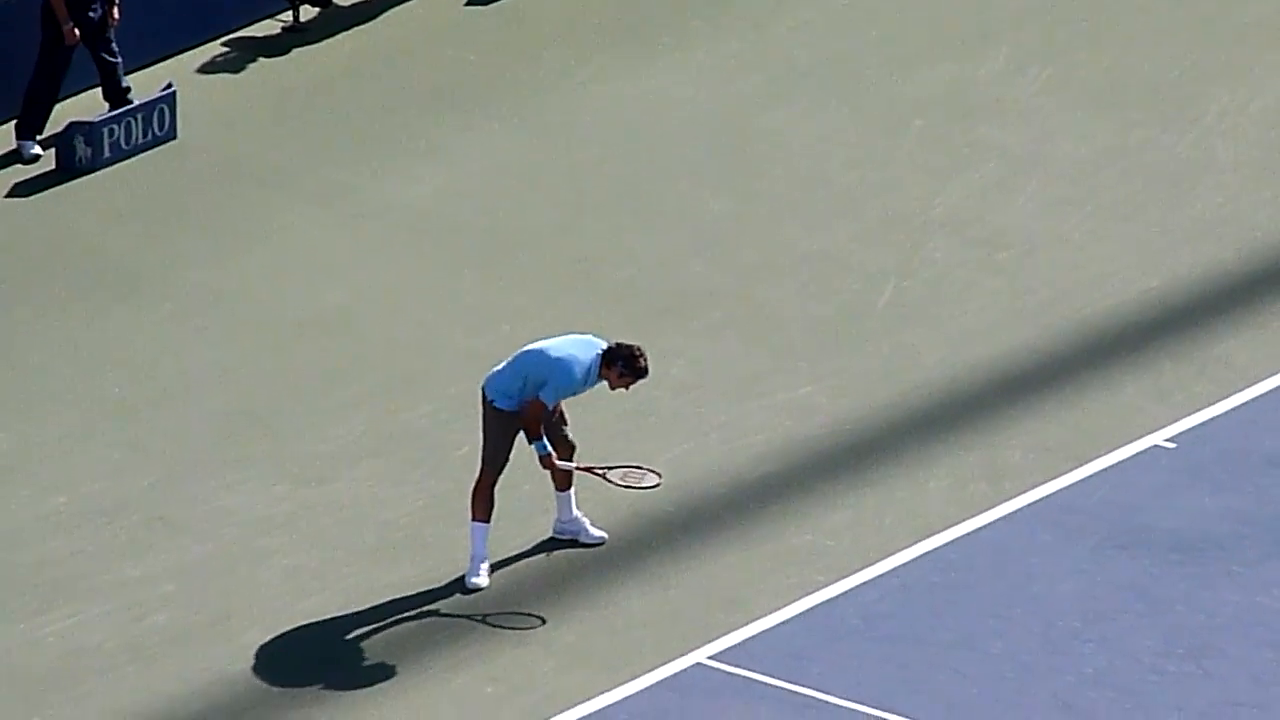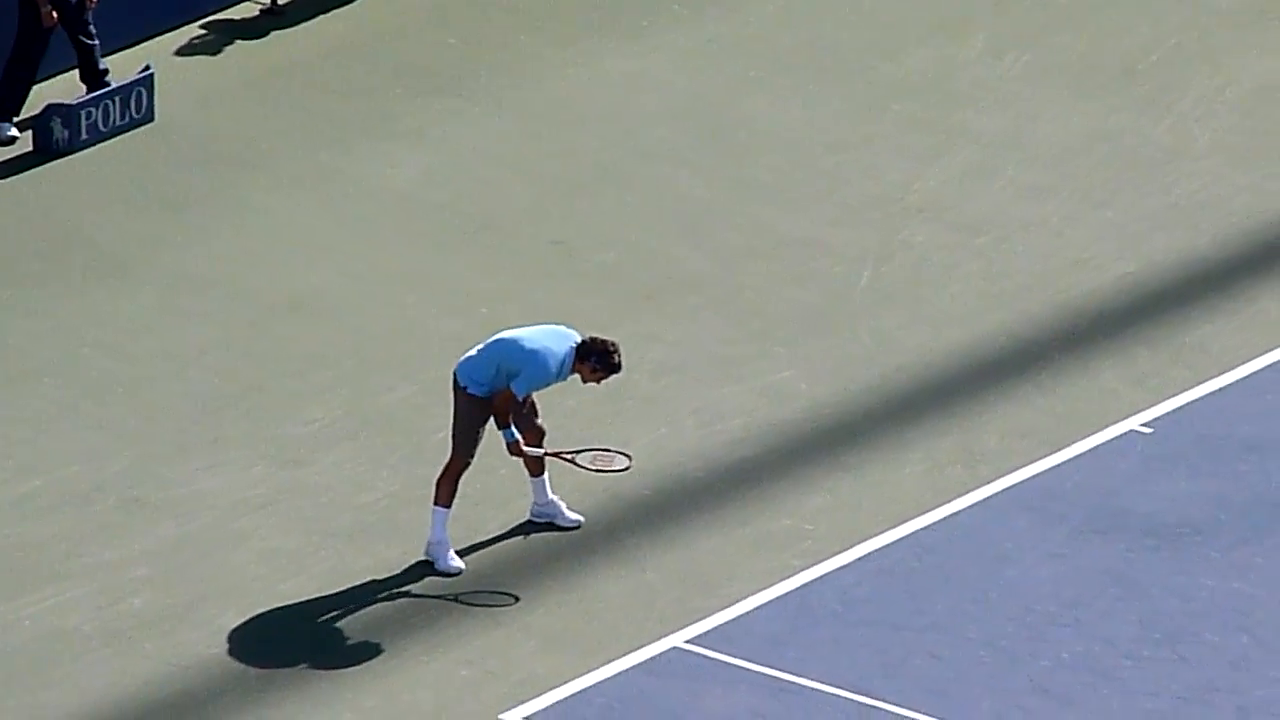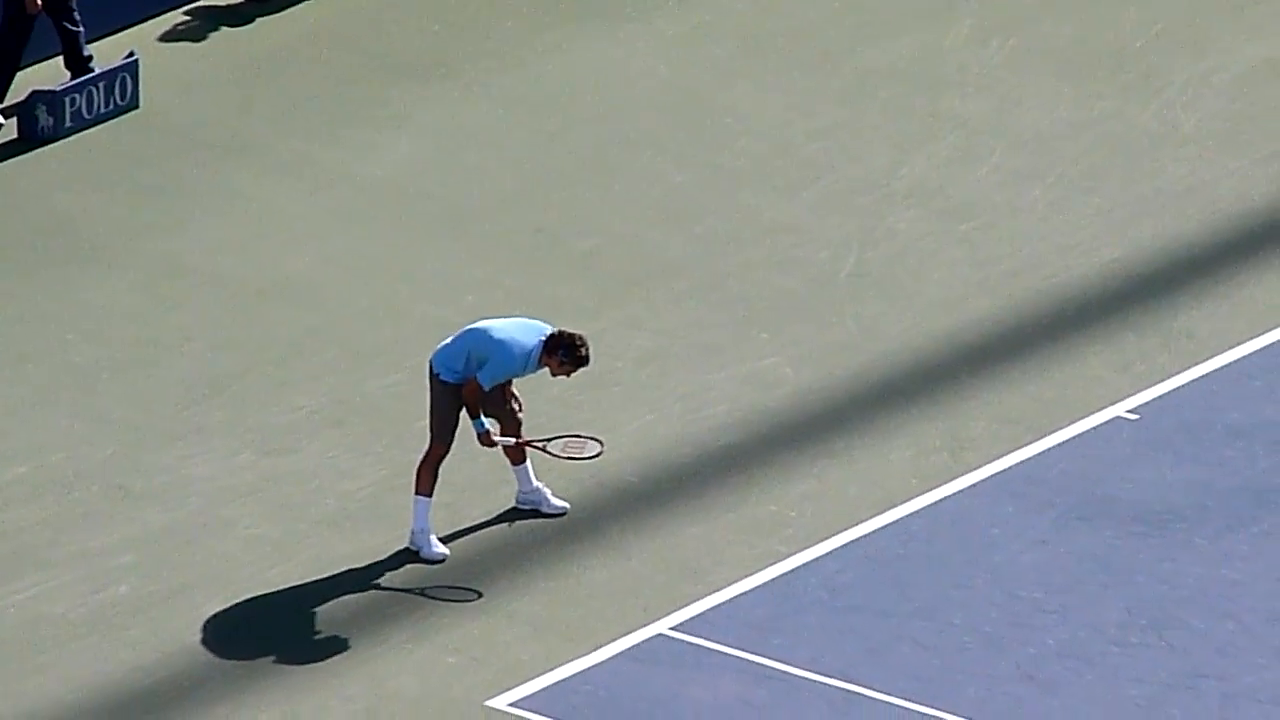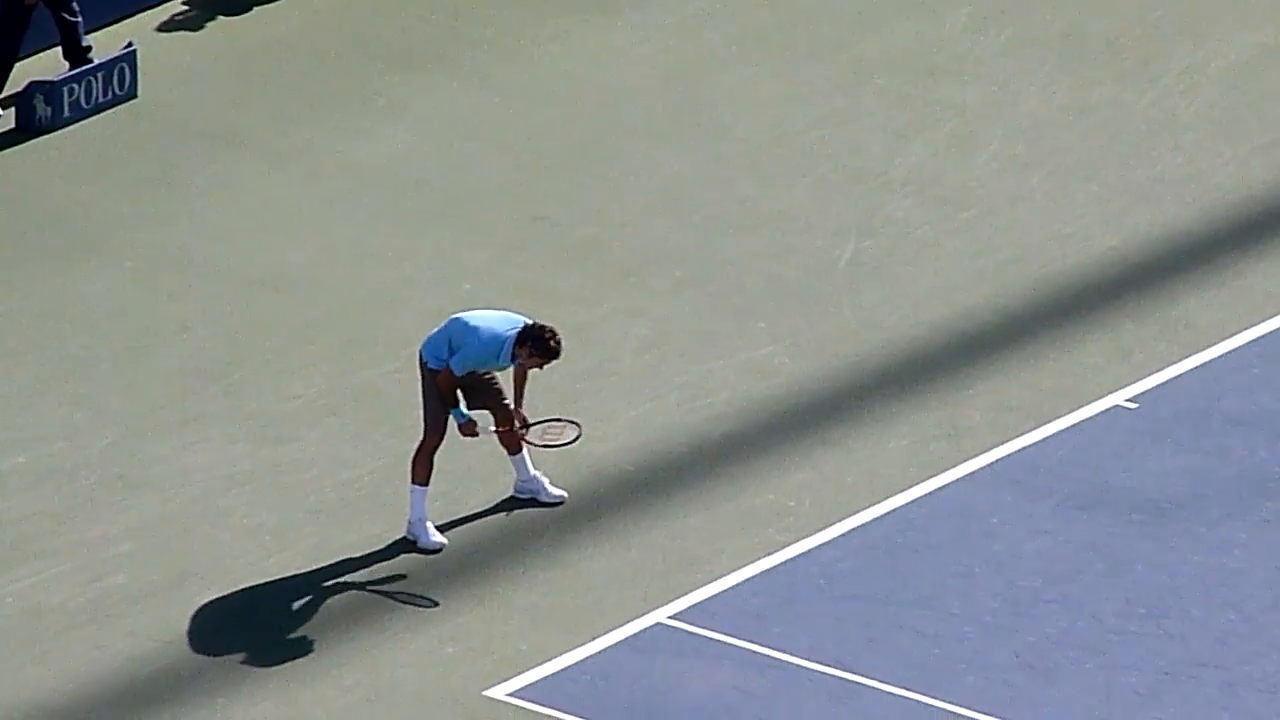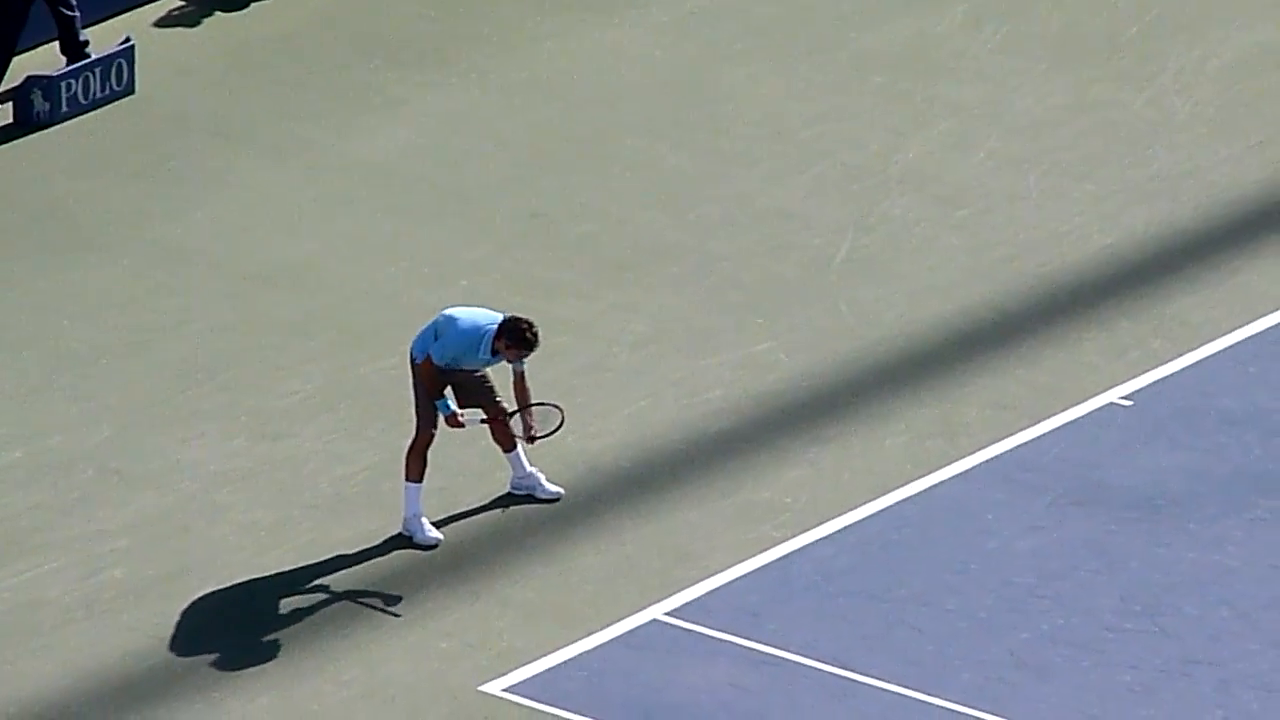
dt=0.2s
person 1, frame 1
left shoulder: (601, 349)
right shoulder: (572, 374)
right elbow: (532, 412)
left wrist: (557, 404)
right wrist: (542, 449)
left hip: (535, 396)
right hip: (502, 399)
left knee: (565, 448)
right knee: (490, 473)
left ankle: (567, 521)
right ankle: (478, 558)
person 1, frame 2
left shoulder: (574, 341)
right shoulder: (546, 366)
right elbow: (501, 402)
left wrist: (527, 394)
right wrist: (510, 436)
left hip: (504, 379)
right hip: (474, 384)
left knee: (535, 434)
right knee: (461, 459)
left ankle: (544, 504)
right ankle: (438, 542)
person 1, frame 3
left shoulder: (548, 335)
right shoulder: (512, 357)
right elbow: (469, 391)
left wrist: (508, 386)
right wrist: (480, 426)
left hip: (480, 367)
right hip: (449, 371)
left knee: (513, 423)
right knee: (440, 447)
left ankle: (529, 492)
right ankle: (420, 531)
person 1, frame 4
left shoulder: (530, 334)
right shoulder: (485, 346)
left elbow: (521, 367)
right elbow: (444, 379)
left wrist: (518, 407)
right wrist: (460, 416)
left hip: (472, 362)
right hip: (439, 361)
left knee: (506, 415)
right knee: (433, 437)
left ankle: (527, 481)
right ankle: (417, 521)
person 1, frame 5
left shoulder: (515, 338)
right shoulder: (463, 337)
left elbow: (519, 382)
right elbow: (426, 370)
left wrist: (527, 422)
right wrist: (445, 408)
left hip: (466, 362)
right hip: (429, 360)
left knee: (499, 413)
right knee: (426, 432)
left ankle: (523, 477)
right ankle: (412, 517)
